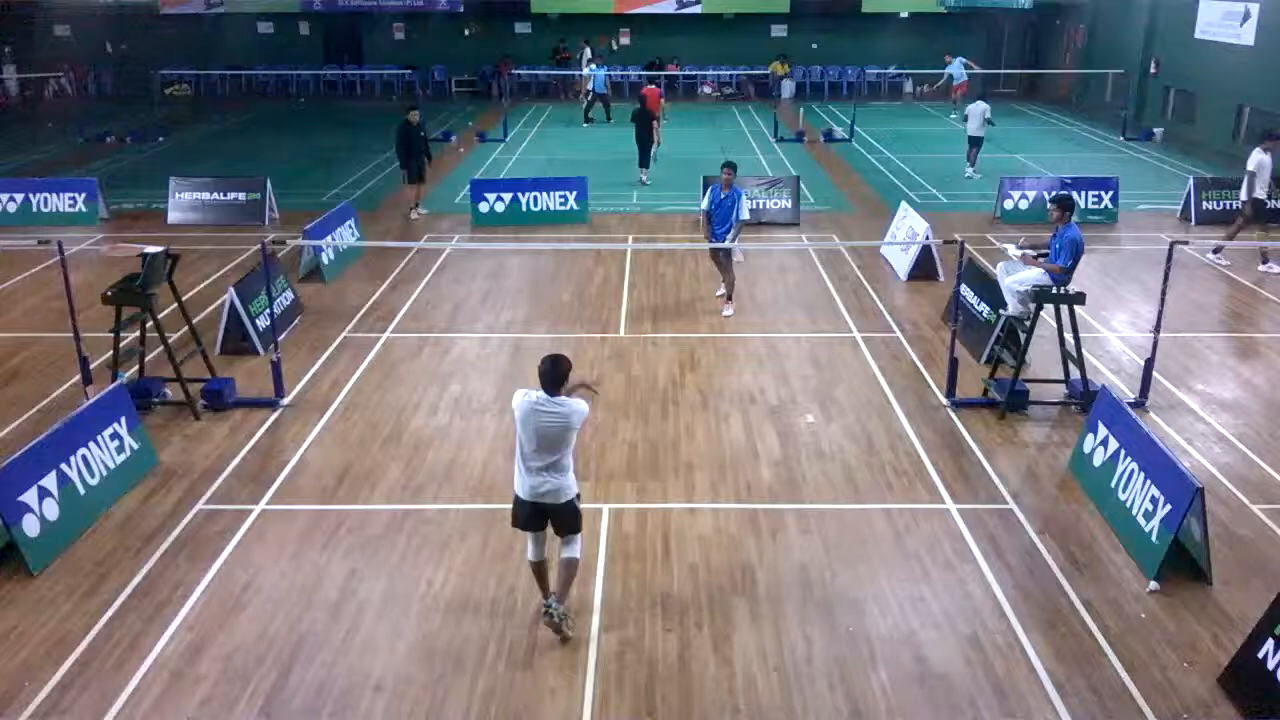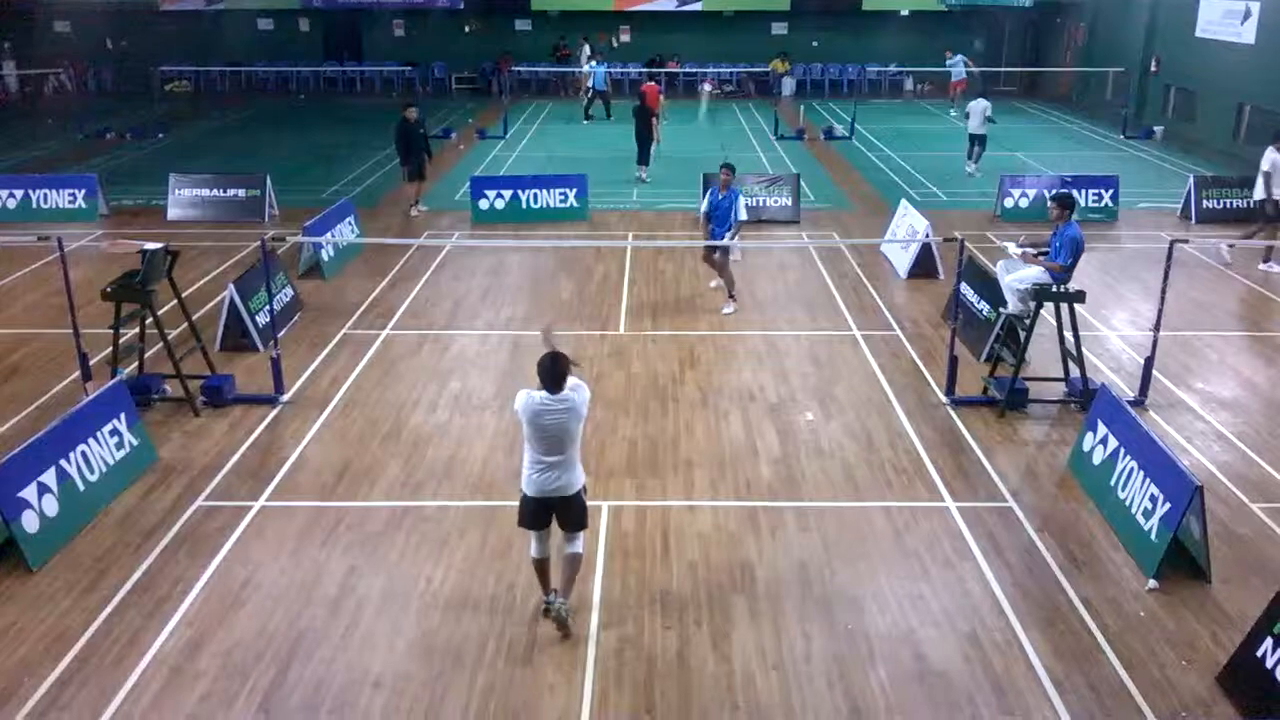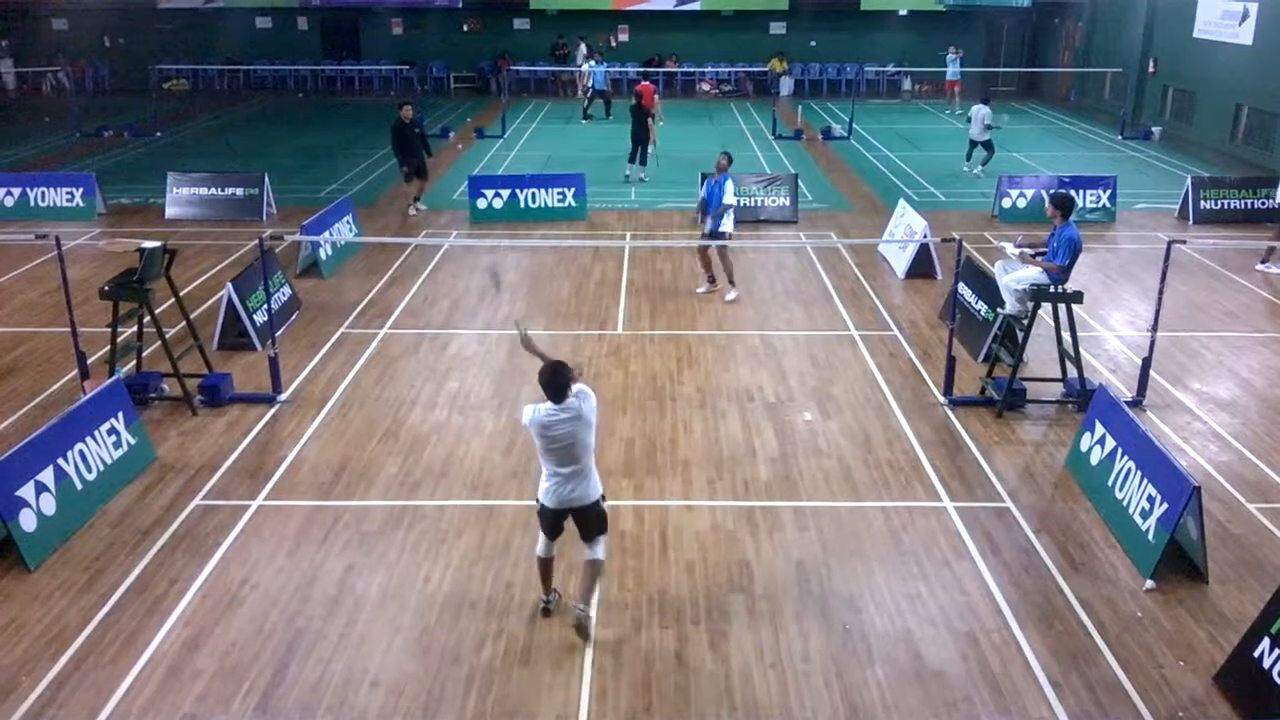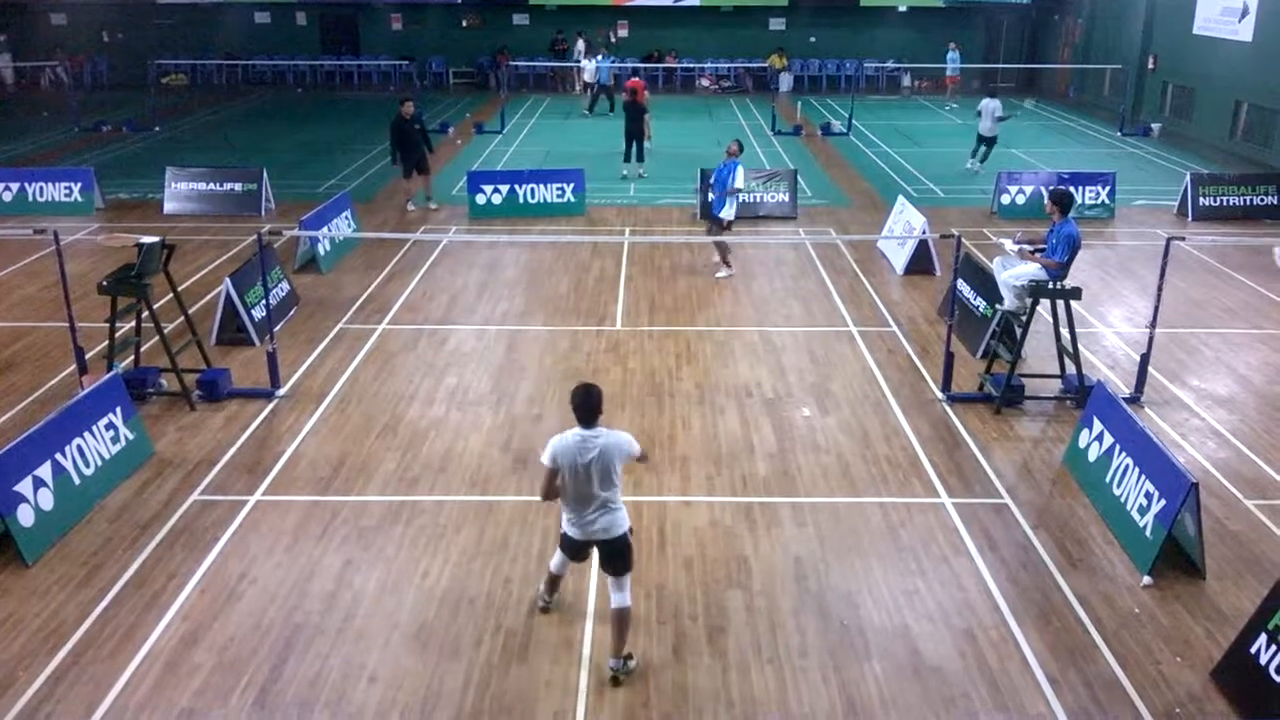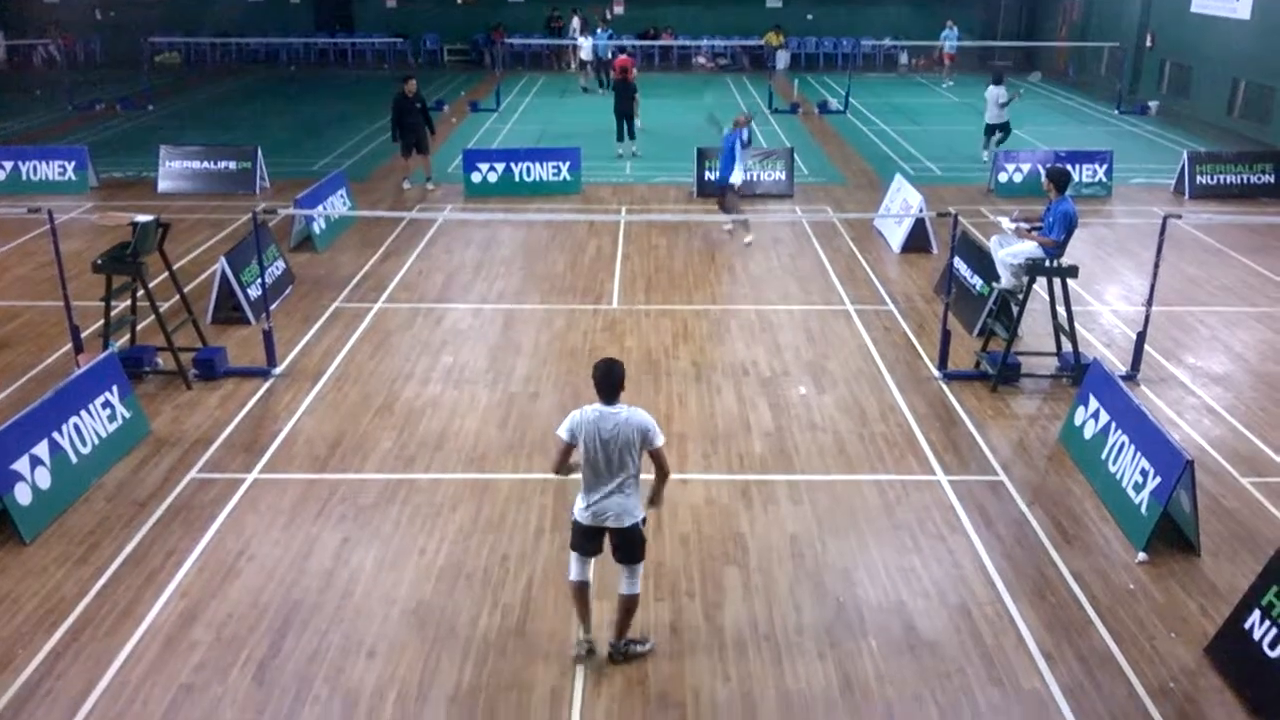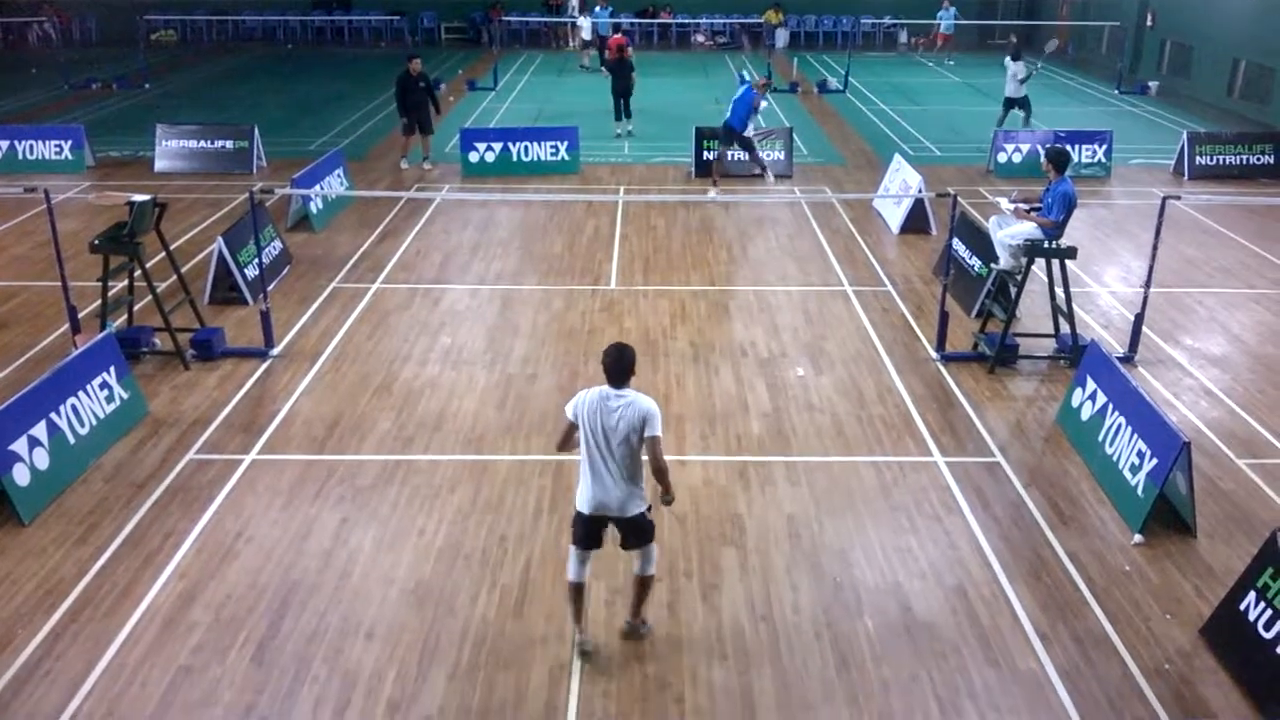
dt=0.3s
person 1, frame 1
left shoulder: (522, 401)
right shoulder: (577, 409)
left wrist: (573, 388)
right wrist: (574, 389)
left hip: (528, 491)
right hip: (562, 492)
left knee: (535, 546)
right knee: (571, 546)
left ankle: (547, 601)
right ankle: (558, 608)
person 1, frame 2
left shoulder: (525, 402)
right shoulder: (578, 400)
right elbow: (571, 380)
left wrist: (550, 356)
right wrist: (557, 357)
left hip: (535, 487)
right hip: (569, 487)
left knee: (539, 543)
right knee: (574, 542)
left ankle: (548, 598)
right ankle: (563, 602)
person 1, frame 3
left shoulder: (534, 415)
right shoulder: (586, 404)
right elbow: (574, 380)
right wrist: (538, 352)
left hip: (552, 495)
right hip: (587, 494)
left knee: (545, 544)
right knee: (595, 547)
left ankle: (547, 597)
right ankle: (582, 606)
person 1, frame 4
left shoulder: (559, 444)
right shoulder: (618, 441)
left elbow: (546, 494)
right elbow: (643, 457)
left hip: (576, 525)
right hip: (613, 526)
left knee: (562, 559)
right knee: (620, 591)
left ankle: (546, 597)
right ankle: (618, 660)
person 1, frame 5
left shoulder: (578, 419)
right shoulder: (641, 420)
left elbow: (559, 467)
right elbow: (663, 468)
right wrist: (656, 492)
left hip: (588, 512)
right hip: (627, 513)
left knee: (578, 568)
right knee: (631, 579)
left ankle: (586, 638)
right ankle: (620, 644)
person 1, frame 6
left shoulder: (584, 400)
right shoulder: (645, 407)
left elbow: (561, 445)
right elbow: (656, 462)
right wrist: (667, 491)
left hip: (590, 502)
right hip: (630, 503)
left knee: (578, 563)
right knee: (646, 557)
left ankle: (581, 635)
right ankle: (634, 623)
